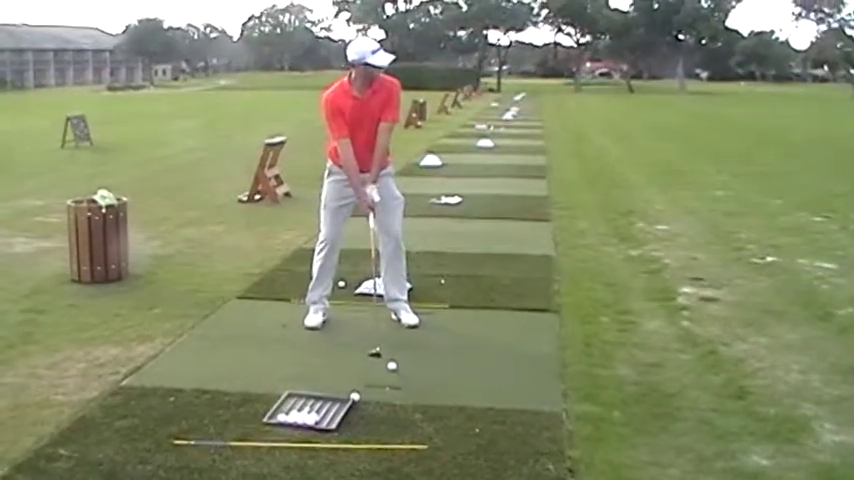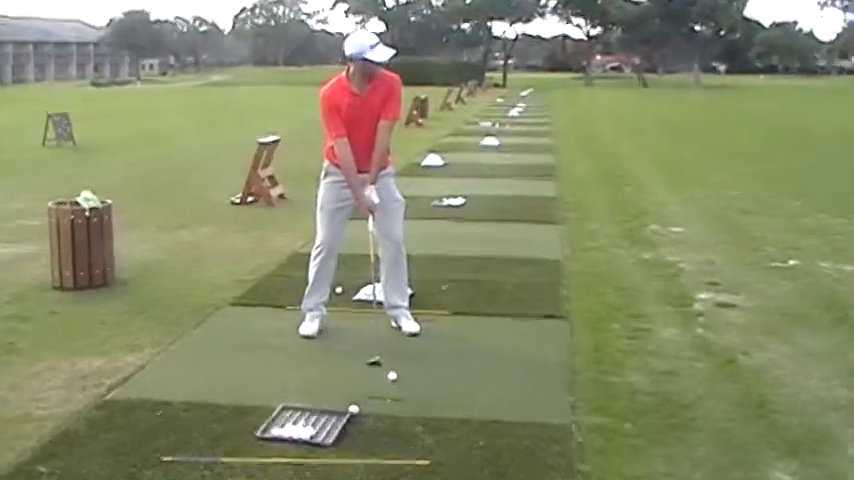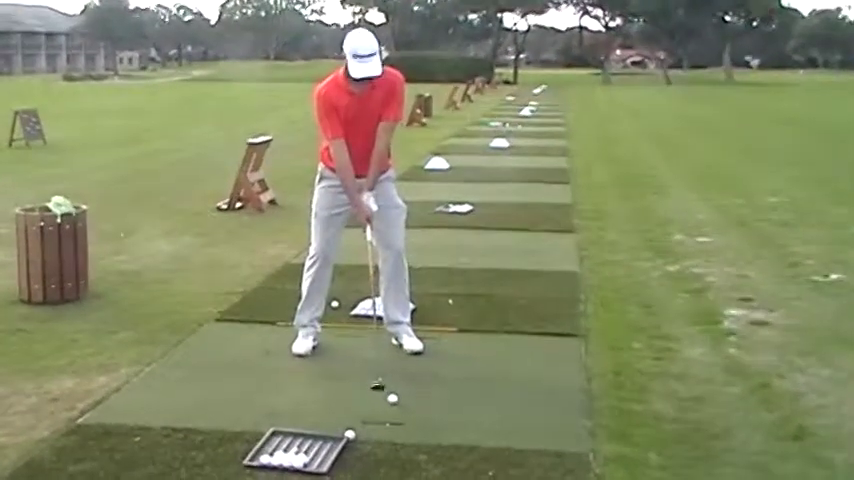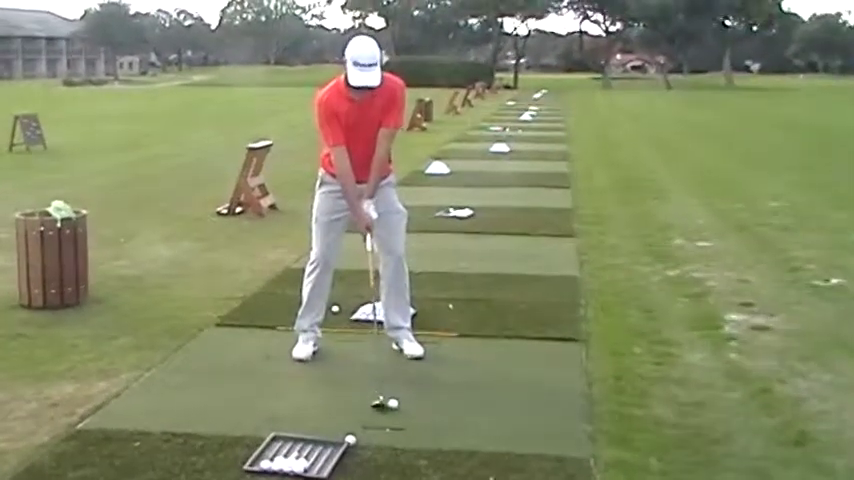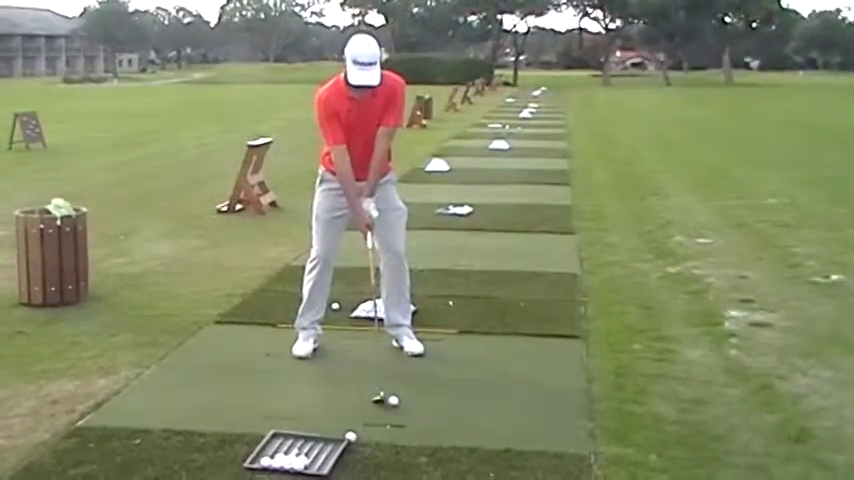
dt=0.4s
person 1, frame 1
left shoulder: (390, 88)
right shoulder: (333, 98)
left elbow: (383, 137)
right elbow: (344, 147)
left wrist: (372, 182)
right wrist: (359, 191)
left hip: (380, 172)
right hip: (341, 173)
left knee: (393, 237)
right knee: (328, 238)
left ankle: (398, 303)
right ankle: (317, 305)
person 1, frame 2
left shoulder: (391, 84)
right shoulder: (330, 94)
left elbow: (383, 136)
right elbow: (341, 147)
left wrist: (372, 183)
right wrist: (358, 193)
left hip: (380, 173)
right hip: (339, 174)
left knee: (393, 240)
right knee: (326, 243)
left ankle: (399, 311)
right ankle: (313, 312)
person 1, frame 3
left shoulder: (393, 82)
right shoulder: (326, 92)
left elbow: (383, 139)
right elbow: (338, 150)
left wrist: (369, 189)
right wrist: (356, 200)
left hip: (379, 177)
right hip: (334, 178)
left knee: (394, 250)
right knee: (320, 253)
left ankle: (400, 326)
right ankle: (307, 328)
person 1, frame 4
left shoulder: (394, 90)
right shoulder: (327, 99)
left elbow: (383, 147)
right elbow: (339, 157)
left wrist: (369, 197)
right wrist: (356, 209)
left hip: (380, 183)
right hip: (335, 183)
left knee: (394, 255)
right knee: (321, 257)
left ankle: (400, 331)
right ankle: (307, 332)
person 1, frame 5
left shoulder: (394, 87)
right shoulder: (327, 97)
left elbow: (383, 144)
right elbow: (340, 155)
left wrist: (369, 195)
right wrist: (356, 208)
left hip: (380, 180)
right hip: (335, 181)
left knee: (395, 253)
right knee: (321, 255)
left ankle: (401, 329)
right ankle: (308, 330)
